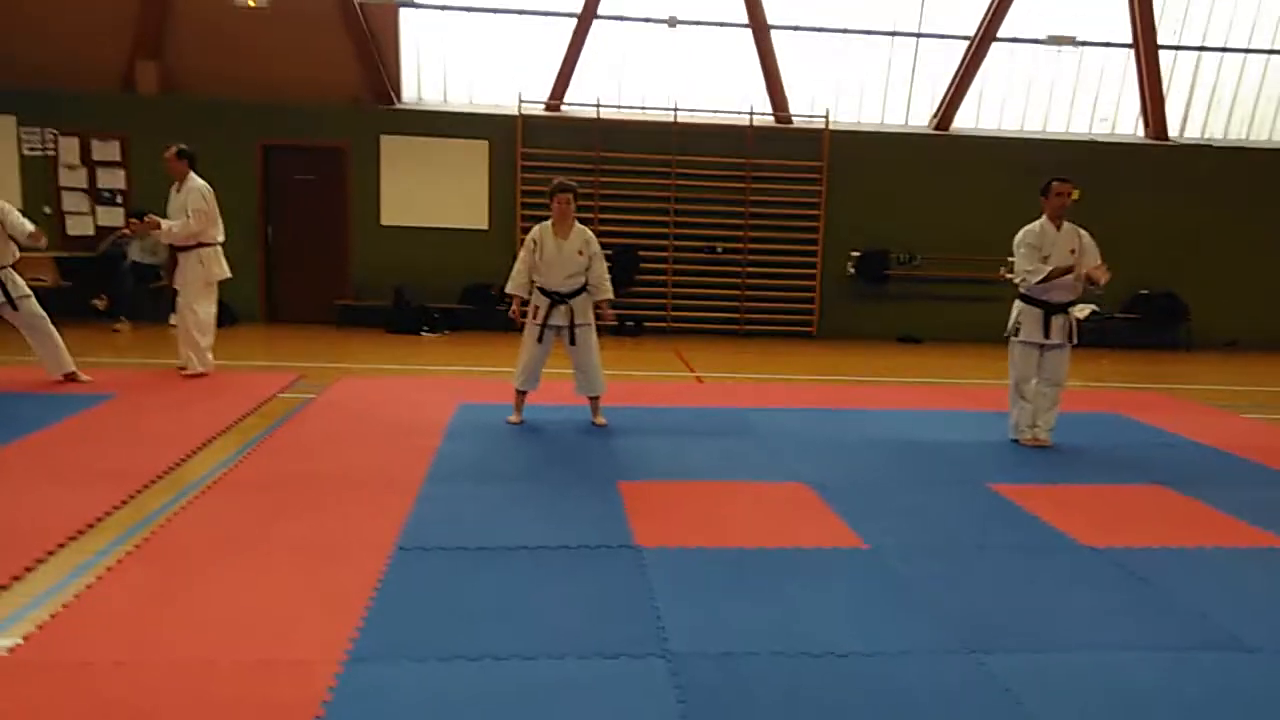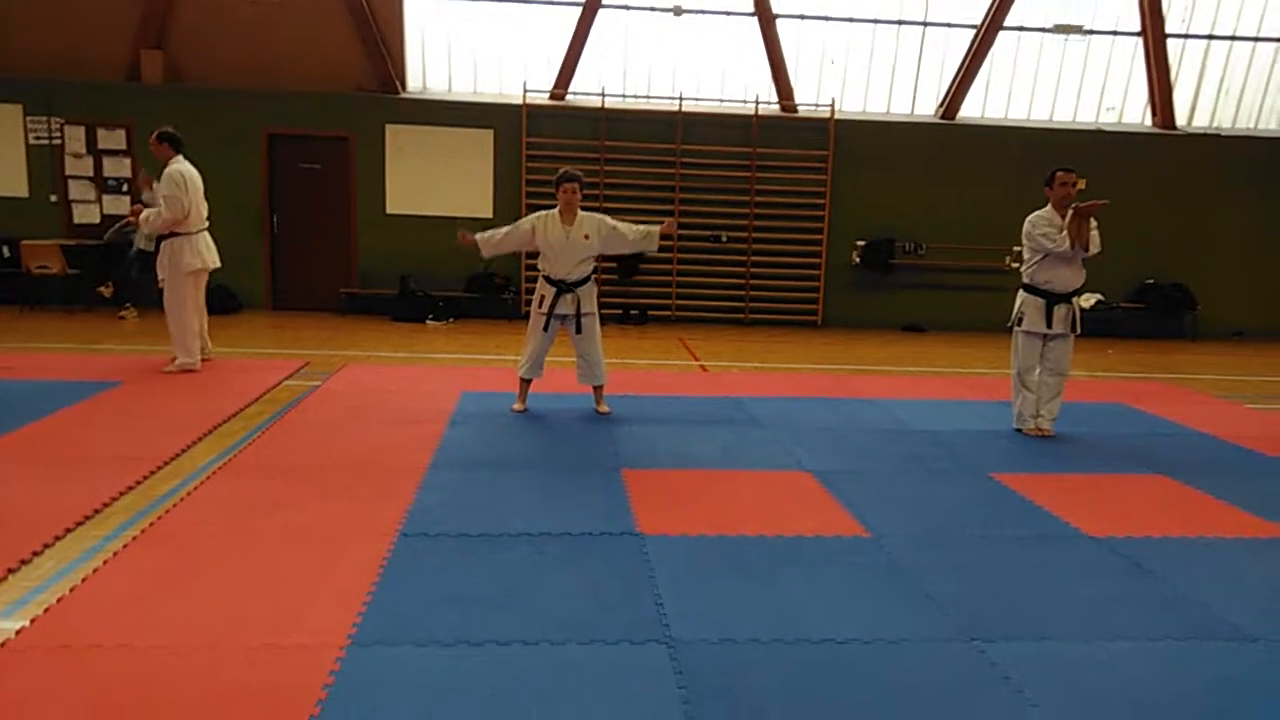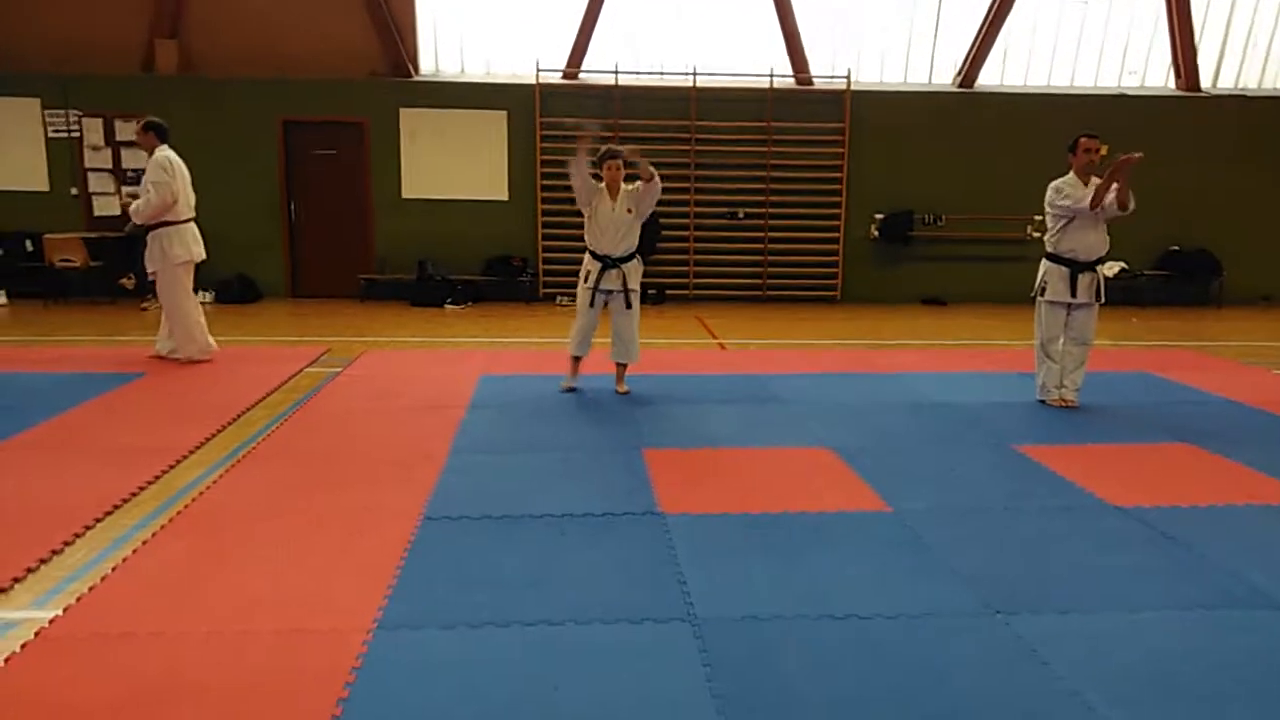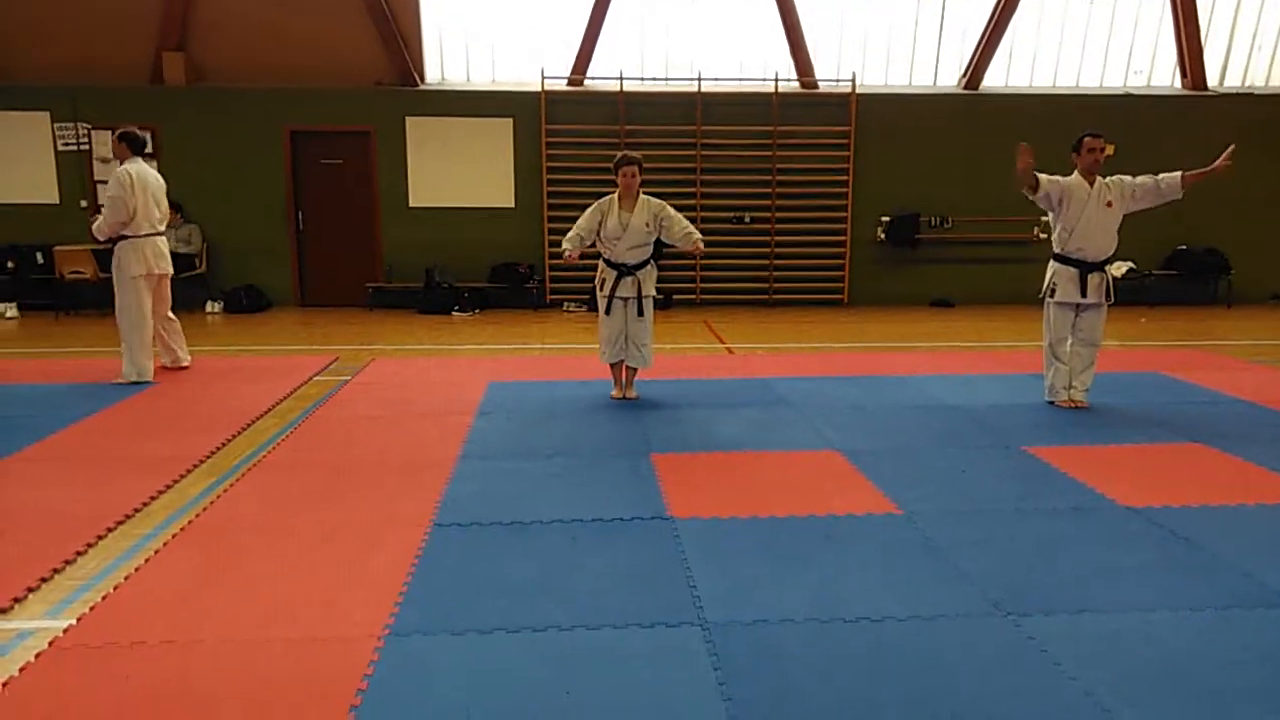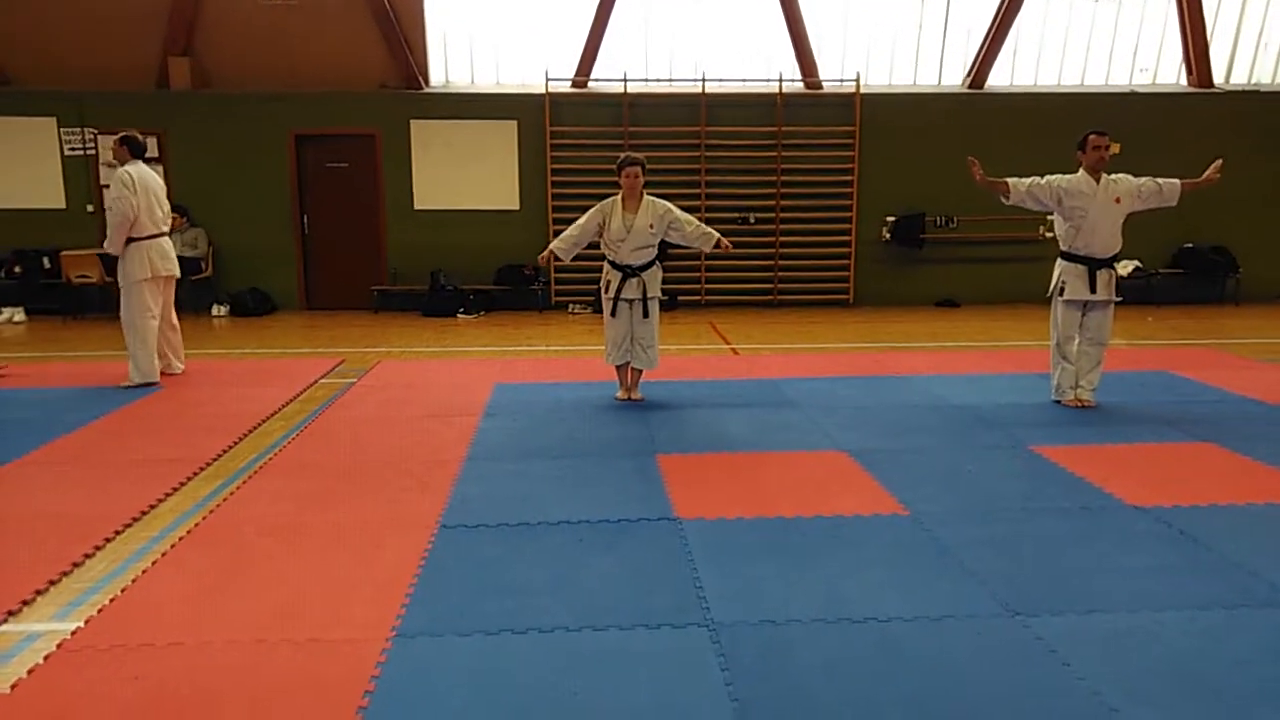
dt=0.7s
person 1, frame 1
left shoulder: (1080, 237)
right shoulder: (1029, 234)
left elbow: (1092, 271)
right elbow: (1031, 273)
left wrist: (1092, 274)
right wrist: (1069, 269)
left hip: (1061, 317)
right hip: (1031, 313)
left knee: (1053, 378)
right knee: (1023, 376)
left ankle: (1041, 429)
right ankle: (1022, 429)
person 1, frame 2
left shoulder: (1084, 221)
right shoulder: (1036, 222)
left elbow: (1084, 250)
right elbow: (1064, 248)
left wrist: (1084, 219)
right wrist: (1076, 217)
left hip: (1065, 306)
right hip: (1034, 303)
left knee: (1056, 369)
right knee: (1027, 366)
left ankle: (1044, 419)
right ankle: (1026, 419)
person 1, frame 3
left shoulder: (1105, 187)
right shoulder: (1059, 188)
left elbow: (1121, 207)
right elbow: (1088, 203)
left wrist: (1123, 175)
right wrist: (1112, 175)
left hip: (1089, 275)
right hip: (1058, 273)
left knee: (1081, 339)
right knee: (1050, 337)
left ankle: (1068, 390)
right ankle: (1049, 391)
person 1, frame 4
left shoulder: (1119, 188)
right shoulder: (1061, 187)
left elbow: (1162, 184)
right elbow: (1035, 187)
left wrist: (1211, 170)
right wrist: (1025, 173)
left hip: (1096, 276)
right hip: (1065, 274)
left knee: (1088, 340)
right knee: (1058, 338)
left ankle: (1078, 391)
right ankle: (1057, 391)
person 1, frame 5
left shoulder: (1124, 186)
right shoulder: (1062, 186)
left elbow: (1162, 189)
right elbow: (1023, 188)
left wrist: (1201, 181)
right wrist: (986, 182)
left hip: (1104, 274)
right hip: (1072, 272)
left knee: (1096, 339)
right knee: (1065, 337)
left ankle: (1085, 390)
right ankle: (1065, 391)
person 2, frame 1
left shoulder: (586, 237)
right shoulder: (538, 234)
left elbow: (598, 272)
right elbow: (523, 268)
left wrist: (604, 304)
right wrist: (517, 301)
left hip: (577, 306)
right hip: (543, 305)
left knee: (588, 361)
right knee: (530, 359)
left ankle: (596, 412)
right ankle: (517, 410)
person 2, frame 2
left shoulder: (596, 223)
right shoulder: (540, 221)
left elbow: (628, 234)
right elbow: (508, 235)
left wrist: (659, 231)
right wrist: (476, 241)
left hip: (581, 294)
right hip: (549, 293)
left knee: (590, 349)
right knee: (535, 347)
left ankle: (599, 400)
right ankle: (521, 398)
person 2, frame 3
left shoulder: (635, 195)
right shoulder: (591, 192)
left elbow: (652, 186)
right elbow: (578, 175)
left wrist: (639, 161)
right wrist: (582, 148)
left hip: (626, 271)
right hip: (595, 269)
left knee: (626, 329)
right knee: (583, 325)
left ankle: (620, 379)
right ankle: (573, 373)
person 2, frame 4
left shoulder: (655, 208)
right shoulder: (602, 207)
left elbow: (679, 227)
right elbow: (580, 231)
left wrist: (695, 241)
right wrist: (570, 249)
left hip: (640, 278)
right hip: (610, 277)
left knee: (639, 334)
right knee: (612, 333)
left ankle: (630, 384)
right ankle: (617, 384)
person 2, frame 5
left shoulder: (660, 209)
right shoulder: (606, 209)
left elbow: (689, 227)
right elbow: (578, 231)
left wrist: (717, 239)
right wrist: (552, 250)
left hip: (645, 280)
right hip: (616, 279)
left knee: (644, 335)
right knee: (617, 335)
left ankle: (635, 386)
right ankle: (622, 385)
person 3, frame 1
left shoulder: (198, 188)
right shoulder: (177, 188)
left elbow: (193, 226)
left wrist: (160, 225)
right wrist: (152, 226)
left hip: (201, 258)
right hip: (188, 258)
left knee: (194, 309)
right knee: (187, 310)
left ankle: (200, 363)
right ankle: (194, 361)
person 3, frame 2
left shoulder: (173, 172)
right shoulder: (186, 169)
left elbow: (170, 214)
left wrist: (144, 215)
right wrist: (151, 189)
left hip: (182, 246)
right hip: (194, 243)
left knee: (180, 305)
right knee: (192, 303)
left ankle: (188, 359)
right ankle: (200, 349)
person 3, frame 3
left shoulder: (159, 160)
right shoulder: (172, 159)
left elbow: (159, 200)
left wrist: (134, 210)
right wrist: (140, 204)
left hip: (169, 237)
right hip: (179, 233)
left knee: (177, 297)
right knee: (175, 296)
left ankle: (200, 348)
right ankle: (173, 346)
person 3, frame 4
left shoulder: (123, 174)
right shoulder: (154, 174)
left elbow: (116, 216)
left wrist: (98, 227)
left hip: (134, 249)
right hip: (156, 245)
left knee: (134, 314)
right knee: (160, 309)
left ankle: (137, 371)
right ankle: (177, 357)
person 3, frame 5
left shoulder: (124, 175)
right shoulder: (153, 176)
left elbow: (123, 216)
left wrist: (114, 247)
left hip: (141, 252)
right hip: (162, 247)
left knee: (139, 314)
right knee: (164, 312)
left ankle: (144, 373)
right ankle: (172, 362)
